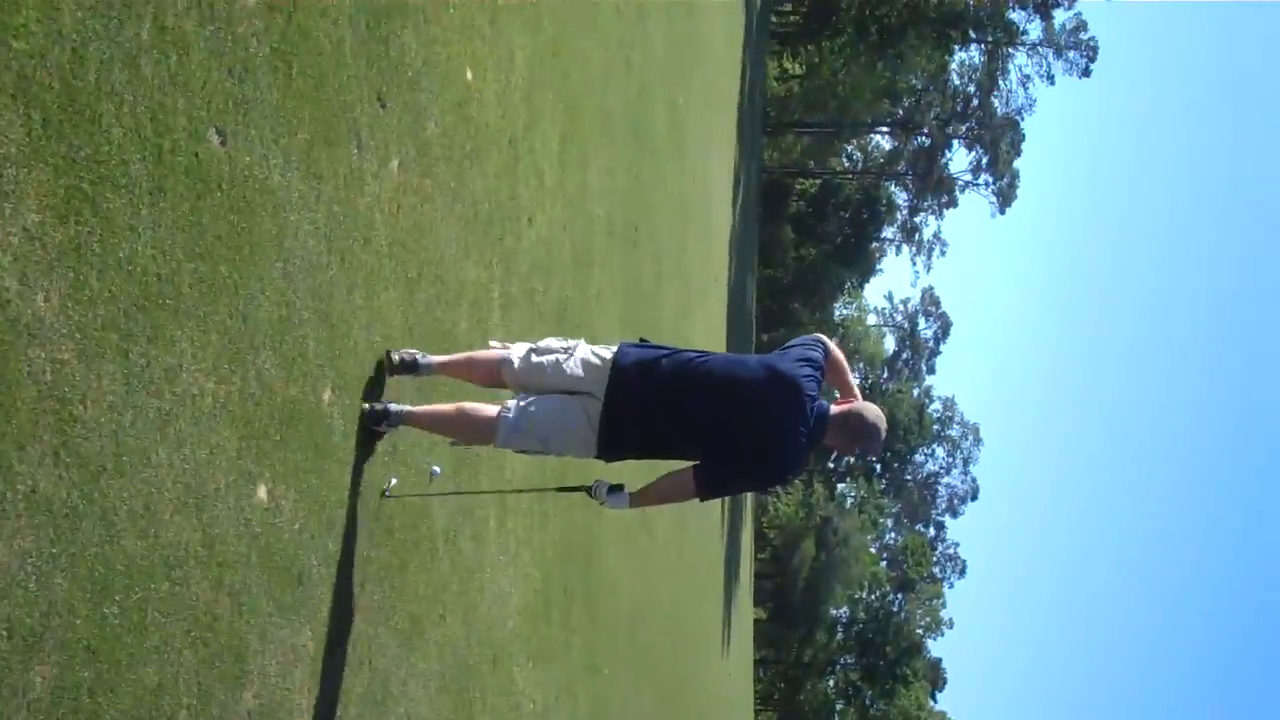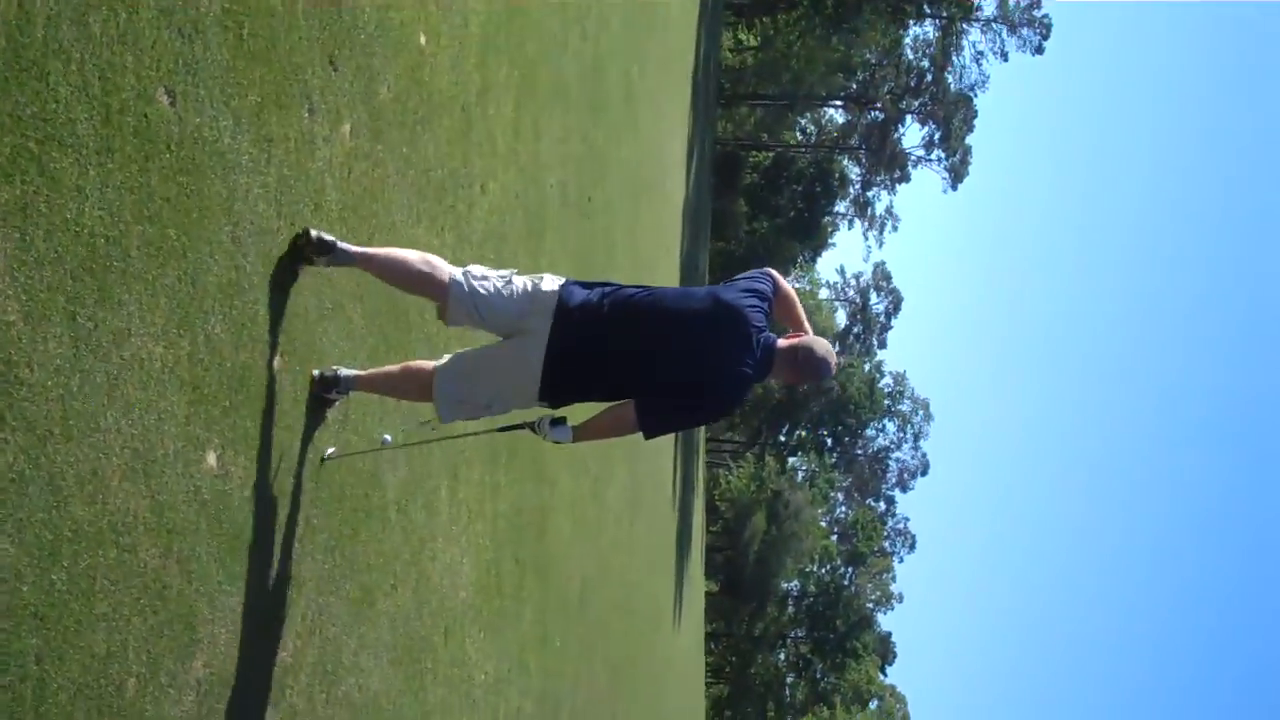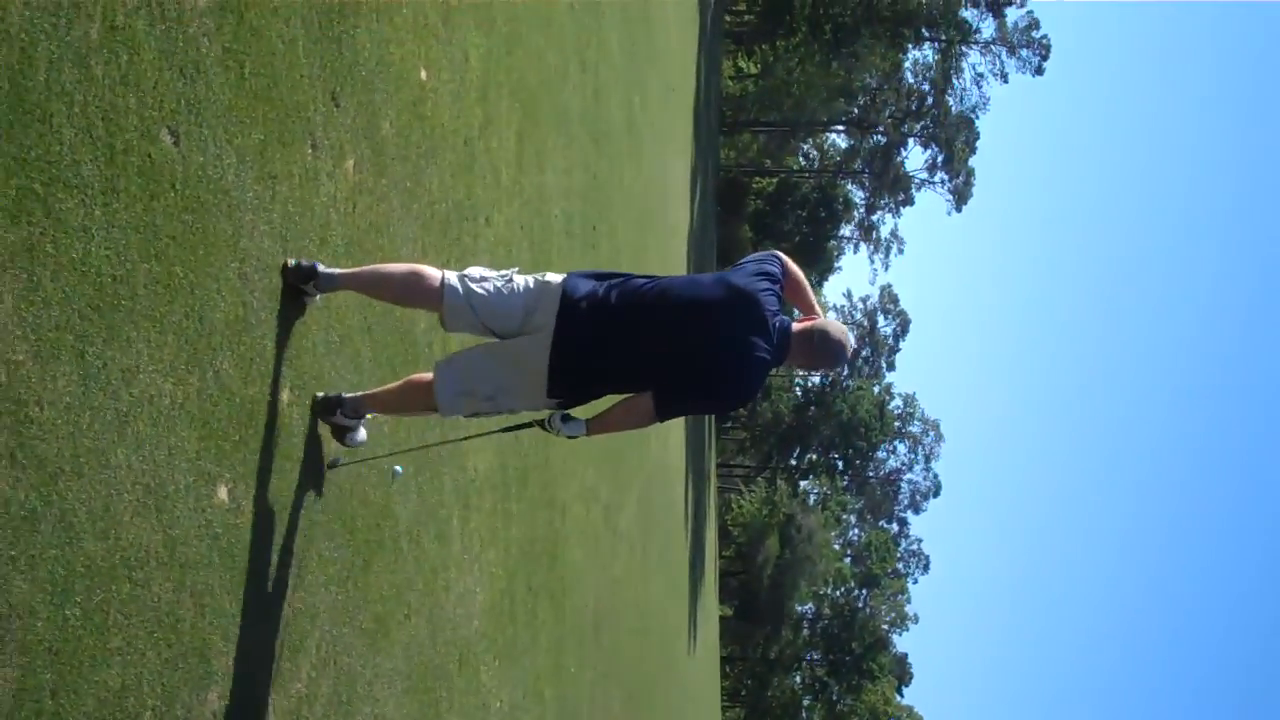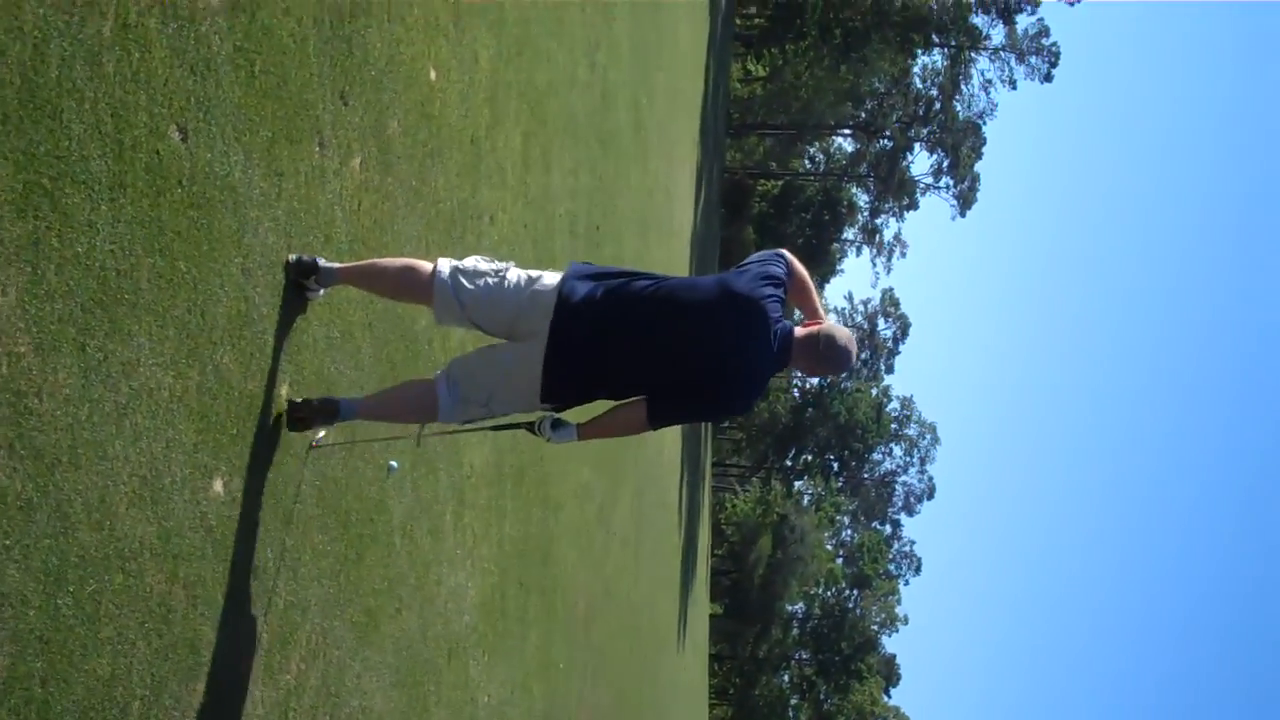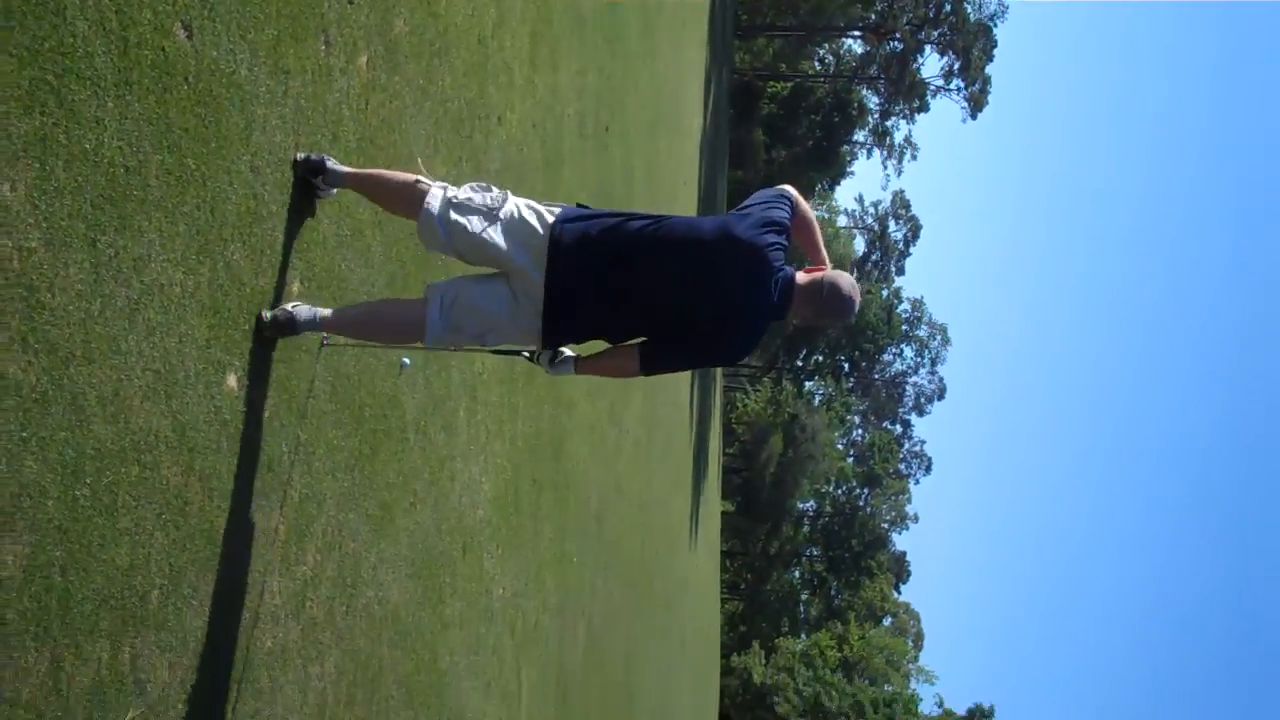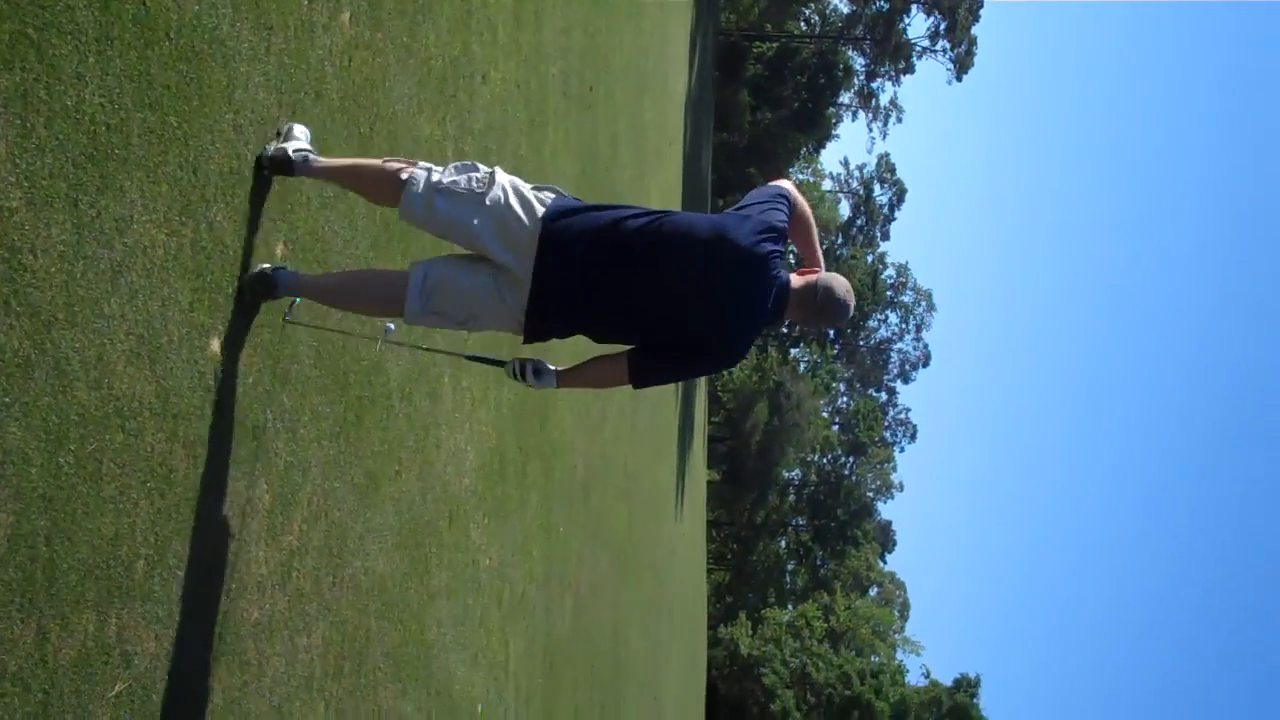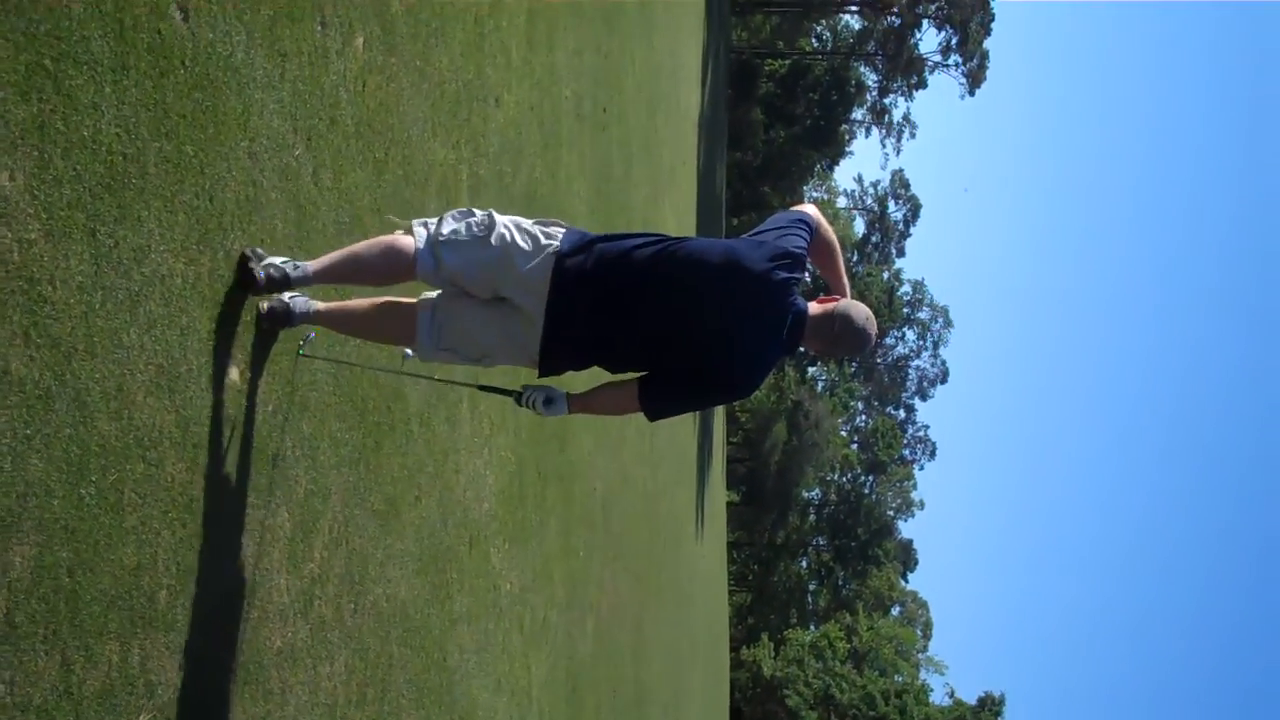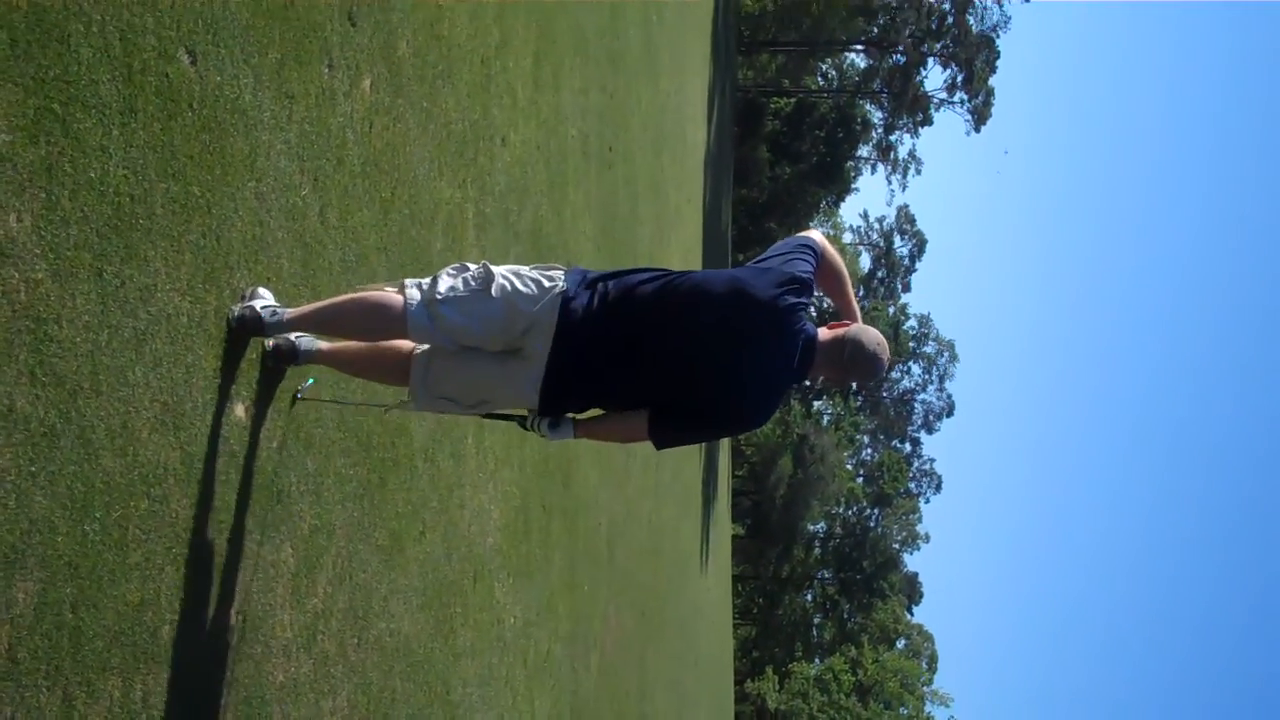
dt=0.3s
person 1, frame 1
left shoulder: (801, 370)
right shoulder: (779, 459)
left elbow: (824, 340)
right elbow: (694, 480)
right wrist: (630, 499)
left hip: (623, 363)
right hip: (613, 431)
left knee: (518, 363)
right knee: (504, 424)
person 1, frame 2
left shoulder: (748, 301)
right shoulder: (723, 393)
left elbow: (775, 278)
right elbow: (637, 414)
left wrist: (804, 331)
right wrist: (572, 433)
left hip: (564, 301)
right hip: (556, 371)
left knee: (447, 282)
right knee: (447, 384)
left ankle: (340, 250)
person 1, frame 3
left shoulder: (759, 283)
right shoulder: (739, 382)
left elbow: (782, 259)
right elbow: (651, 405)
left wrist: (814, 316)
right wrist: (582, 427)
left hip: (569, 298)
right hip: (565, 373)
left knee: (443, 288)
right knee: (447, 389)
left ankle: (327, 277)
right ankle: (353, 407)
person 1, frame 4
left shoulder: (763, 283)
right shoulder: (738, 388)
left elbow: (786, 256)
right elbow: (647, 411)
left wrist: (819, 316)
right wrist: (576, 433)
left hip: (564, 294)
right hip: (559, 373)
left knee: (436, 279)
right knee: (448, 395)
left ankle: (328, 271)
right ankle: (345, 408)
person 1, frame 5
left shoulder: (764, 231)
right shoulder: (738, 337)
left elbow: (790, 193)
right elbow: (641, 358)
left wrist: (820, 258)
right wrist: (571, 365)
left hip: (562, 235)
right hip: (556, 314)
left knee: (438, 205)
right knee: (433, 318)
left ankle: (334, 172)
right ankle: (319, 319)
person 1, frame 6
left shoulder: (761, 230)
right shoulder: (729, 342)
left elbow: (785, 187)
right elbow: (633, 367)
left wrist: (815, 261)
right wrist: (557, 378)
left hip: (553, 222)
right hip: (542, 302)
left knee: (426, 188)
right knee: (415, 294)
left ankle: (307, 160)
right ankle: (295, 283)
person 1, frame 7
left shoulder: (779, 255)
right shoulder: (741, 372)
left elbow: (809, 211)
right elbow: (643, 394)
left wrist: (843, 294)
right wrist: (568, 404)
left hip: (564, 259)
right hip: (559, 341)
left knee: (428, 245)
right knee: (424, 322)
left ankle: (295, 273)
right ankle: (312, 311)
person 1, frame 8
left shoulder: (786, 283)
right shoulder: (752, 403)
left elbow: (814, 238)
right elbow: (650, 424)
left wrist: (854, 317)
right wrist: (572, 427)
left hip: (565, 297)
right hip: (559, 384)
left knee: (417, 307)
right knee: (423, 370)
left ankle: (282, 318)
right ankle: (309, 351)
